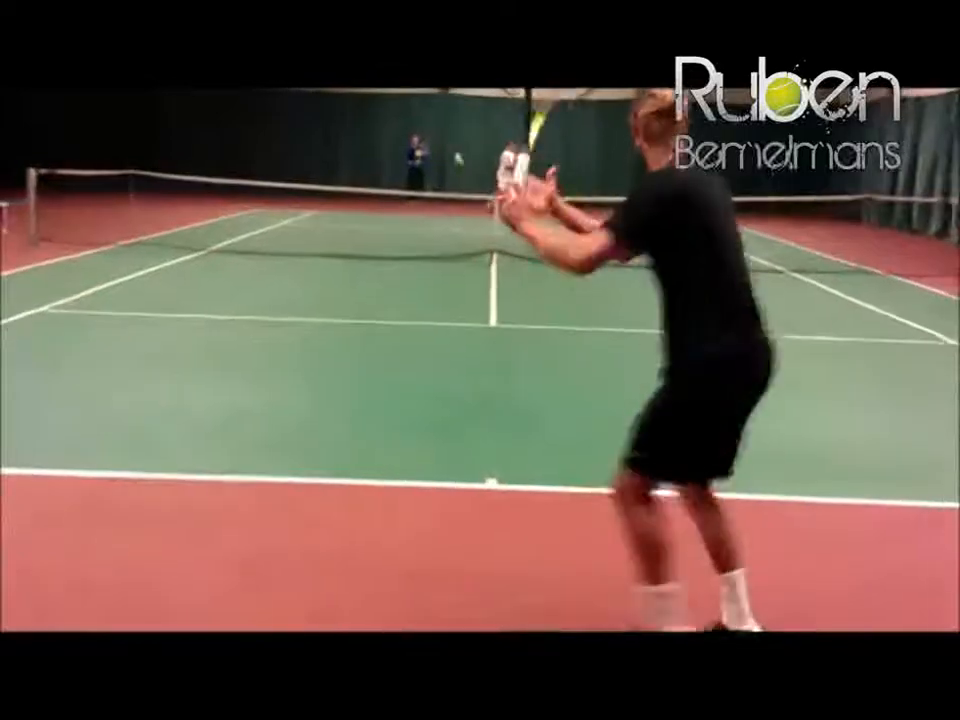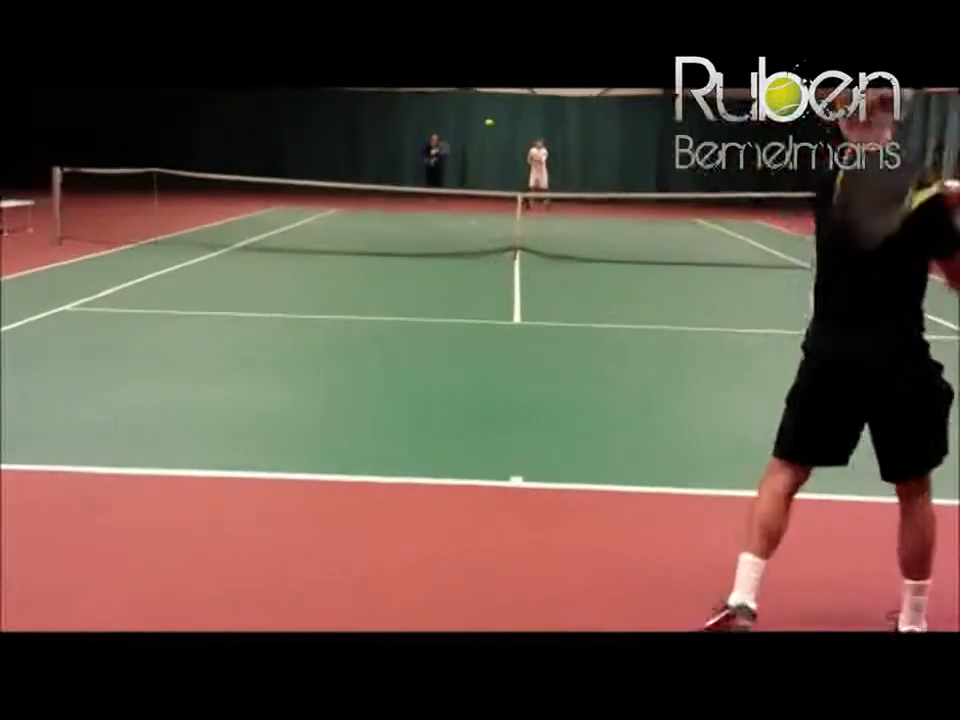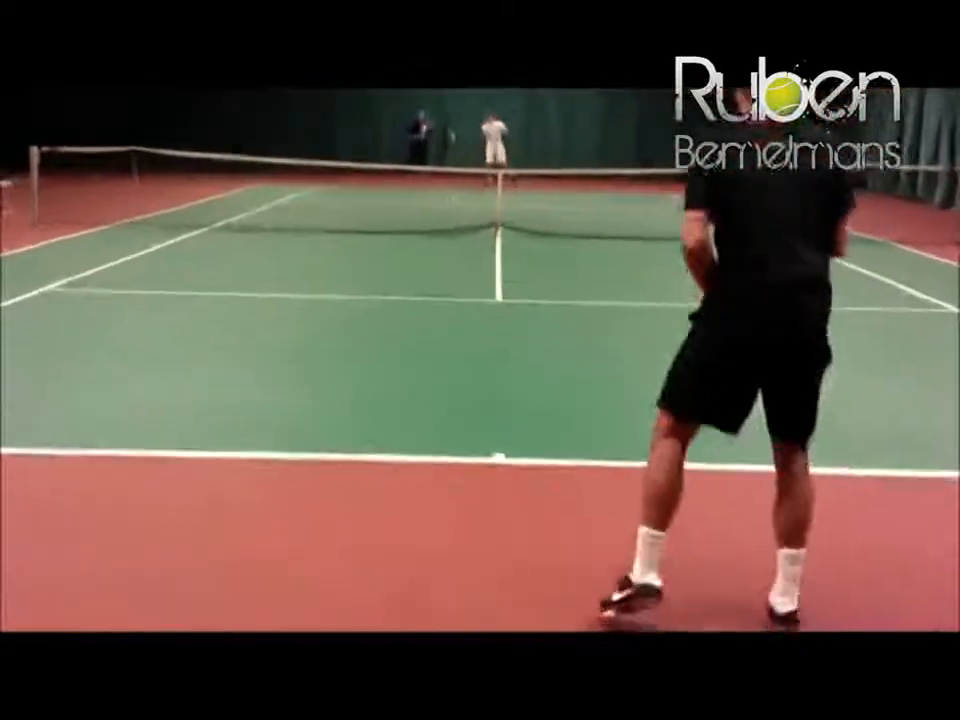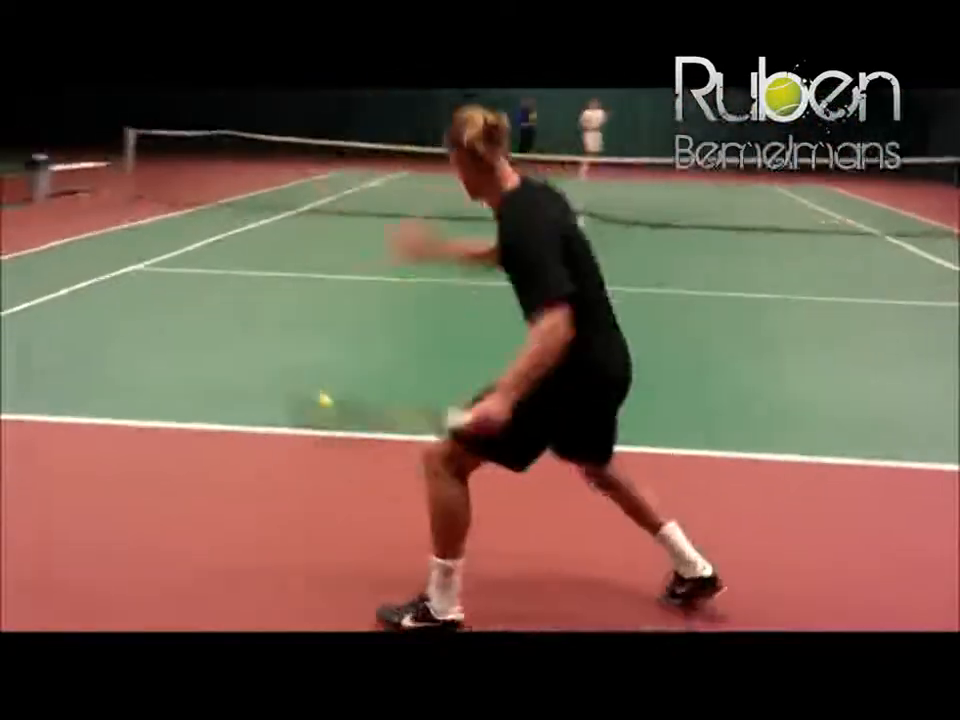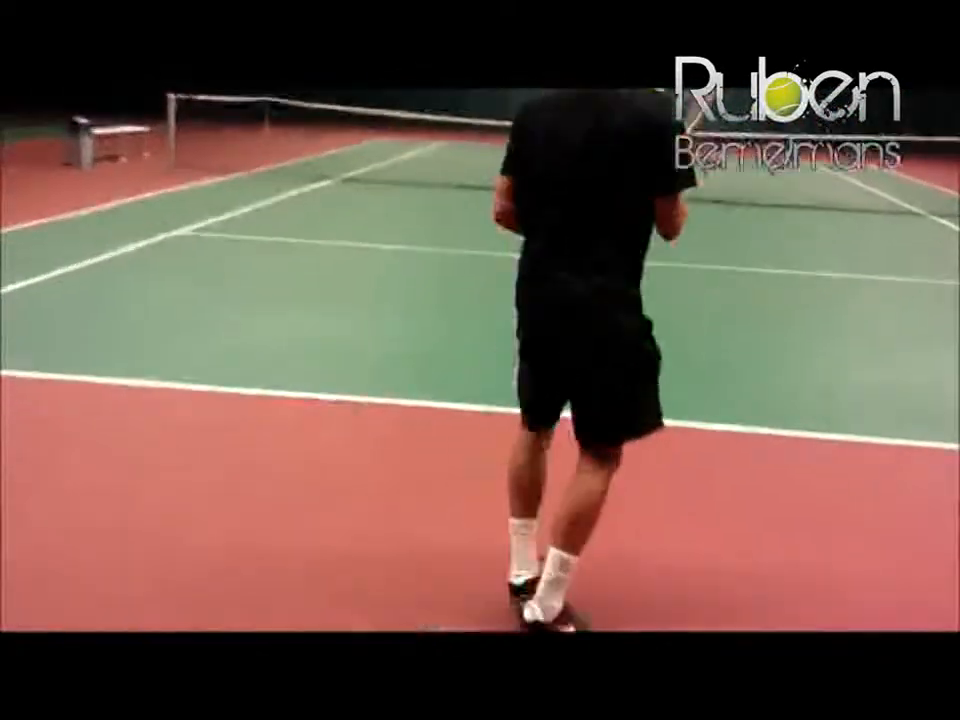
dt=1s
person 1, frame 1
left shoulder: (663, 188)
right shoulder: (700, 184)
left elbow: (581, 261)
right elbow: (613, 239)
left wrist: (526, 223)
right wrist: (556, 208)
left hip: (713, 363)
right hip: (743, 357)
left knee: (634, 489)
right knee: (693, 487)
left ankle: (664, 625)
right ankle: (740, 622)
person 1, frame 2
left shoulder: (831, 181)
left hip: (829, 353)
right hip: (898, 358)
left knee: (784, 474)
right knee: (914, 490)
left ankle: (742, 600)
right ankle: (913, 621)
person 1, frame 3
left shoulder: (718, 148)
right shoulder: (820, 148)
left elbow: (695, 241)
right elbow: (837, 242)
left wrist: (717, 291)
left hip: (736, 312)
right hip: (803, 317)
left knee: (670, 432)
right knee: (792, 457)
left ankle: (644, 576)
right ankle: (785, 600)
person 1, frame 4
left shoulder: (524, 227)
right shoulder: (538, 196)
left elbow: (556, 326)
left wrist: (504, 396)
right wrist: (440, 250)
left hip: (572, 373)
right hip: (605, 364)
left knee: (445, 460)
right knee: (597, 467)
left ankle: (442, 606)
right ankle: (694, 569)
person 1, frame 5
left shoulder: (533, 114)
right shoulder: (653, 115)
left elbow: (505, 209)
right elbow: (670, 224)
left hip: (538, 295)
right hip: (606, 302)
left knee: (535, 429)
right knee: (600, 454)
left ankle: (523, 572)
right ankle: (544, 606)
